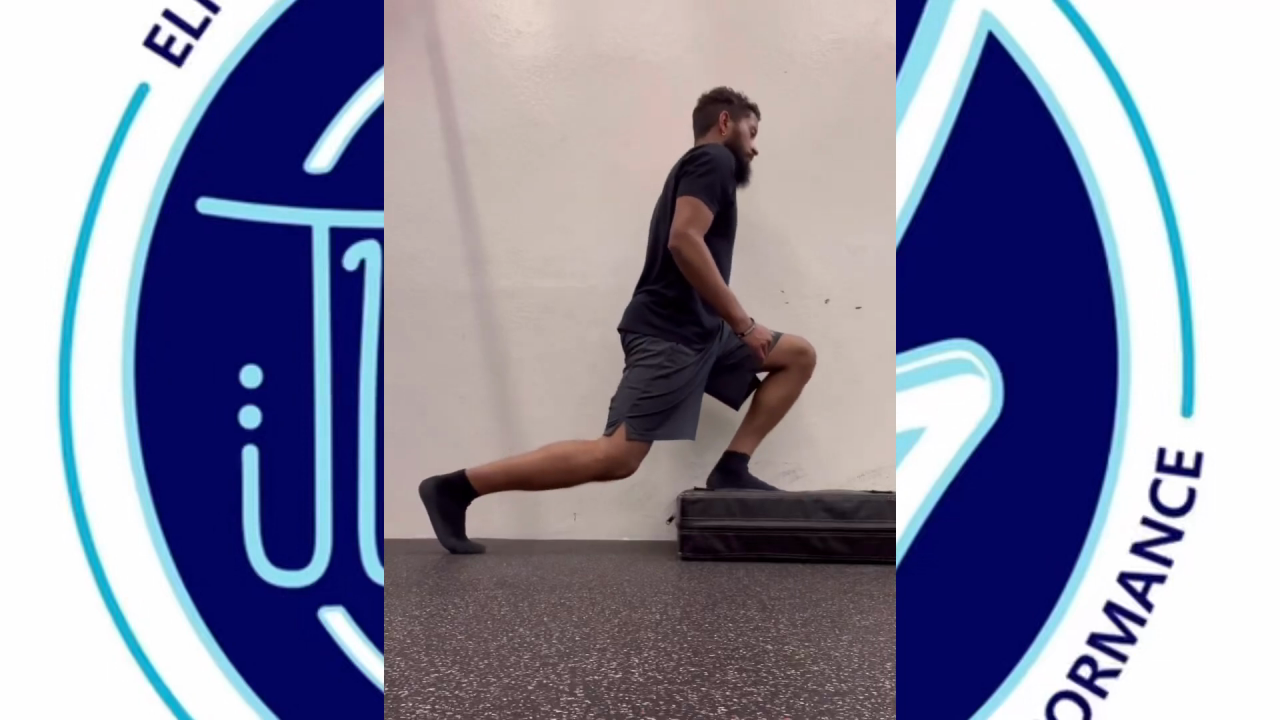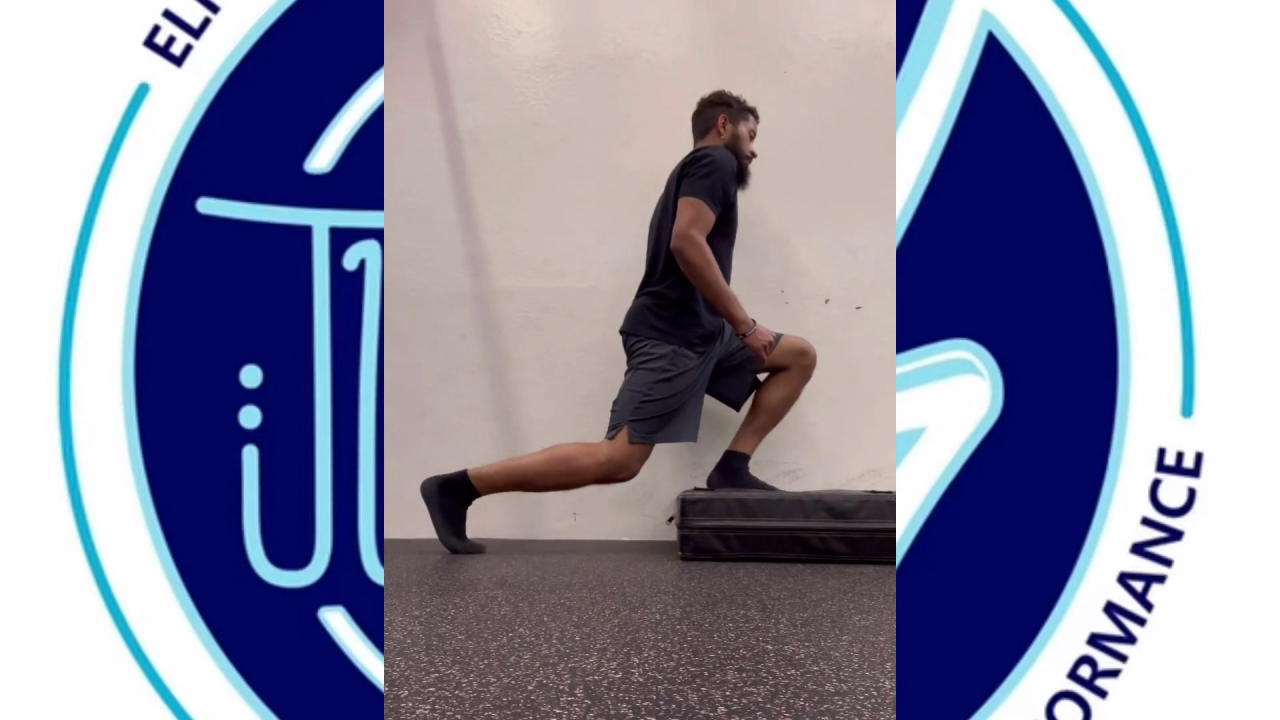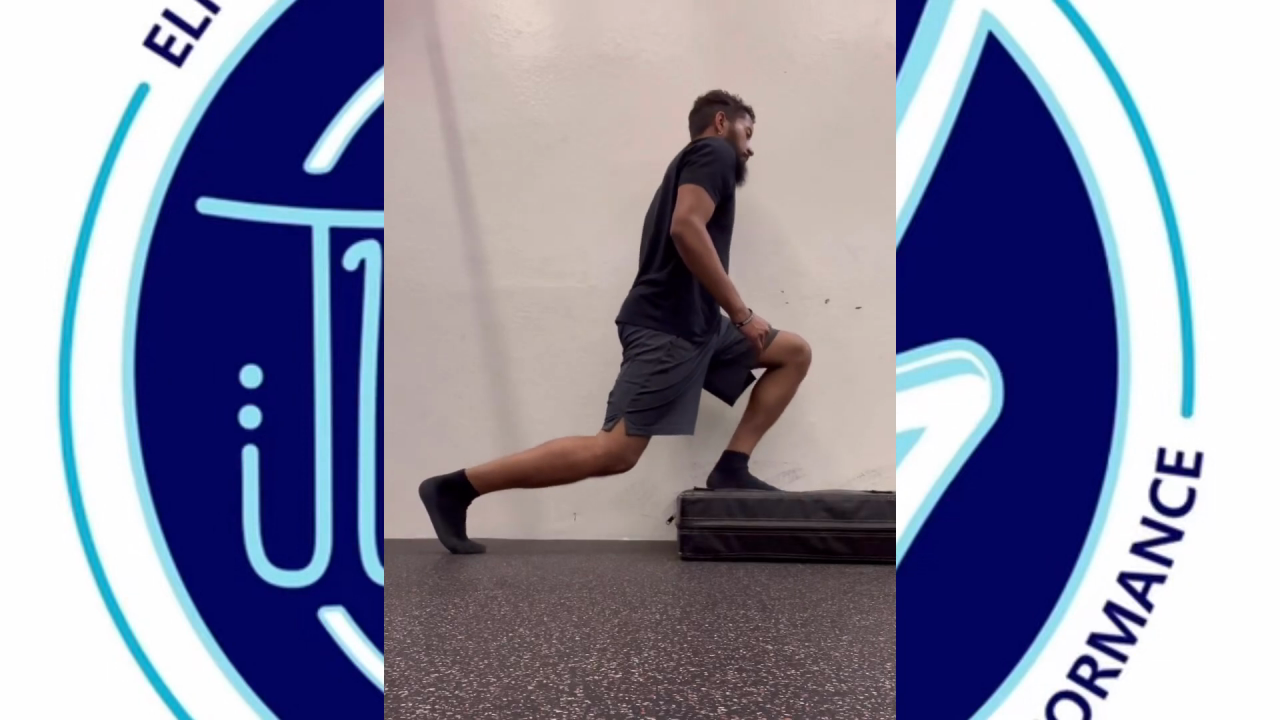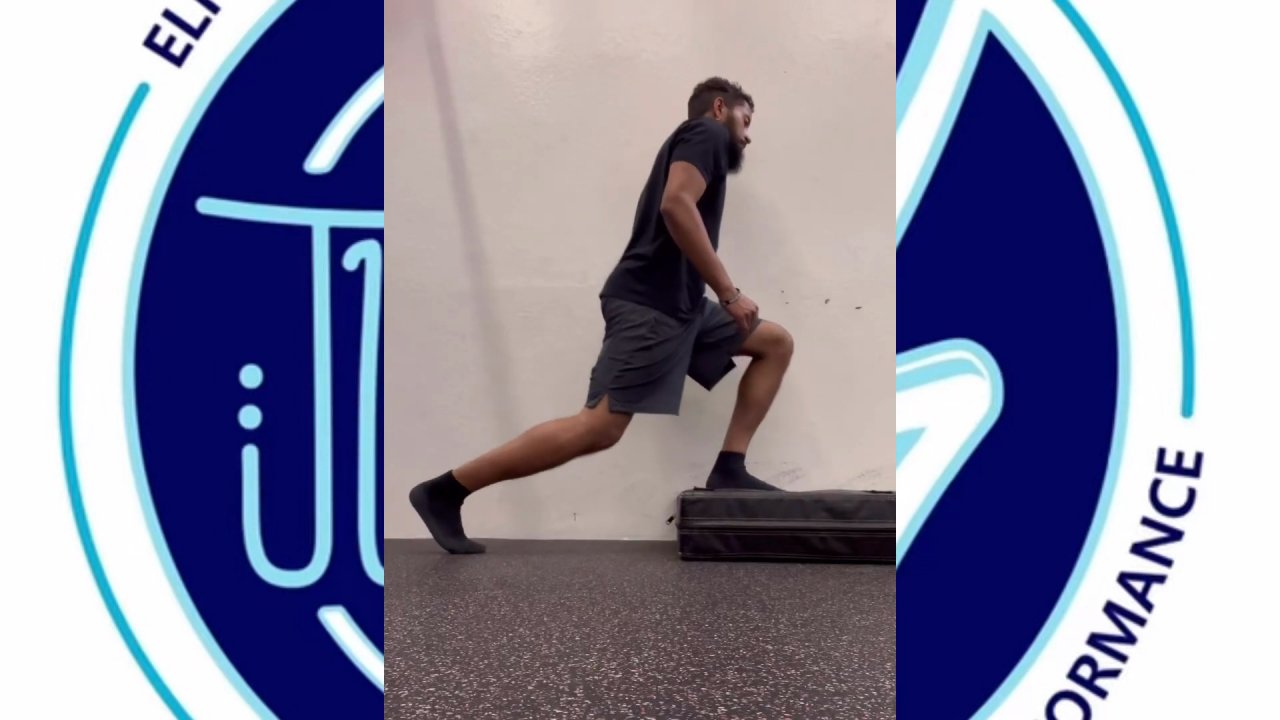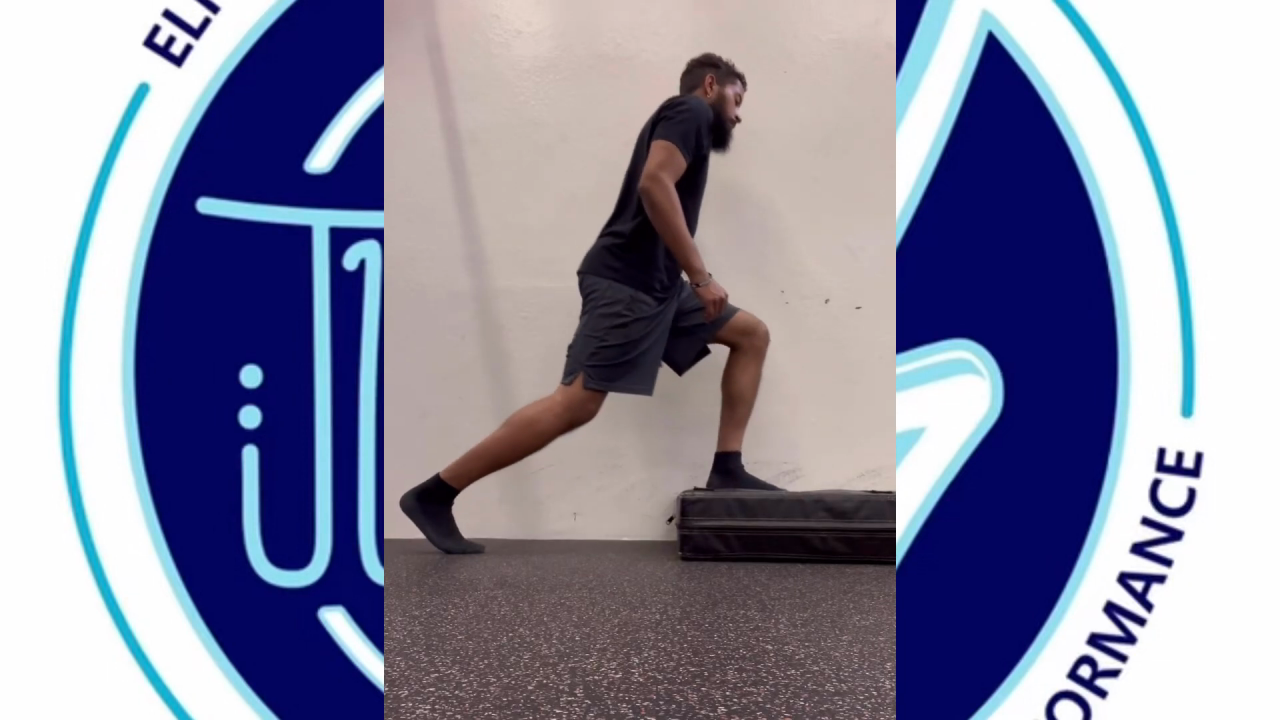
dt=0.2s
person 1, frame 1
left shoulder: (700, 168)
right shoulder: (713, 160)
right elbow: (684, 241)
right wrist: (743, 323)
left hip: (697, 330)
right hip: (670, 334)
left knee: (799, 355)
right knee: (616, 457)
left ankle: (732, 468)
right ankle: (455, 487)
person 1, frame 2
left shoulder: (697, 171)
right shoulder: (715, 162)
right elbow: (687, 242)
right wrist: (745, 324)
left hip: (698, 332)
right hip: (672, 336)
left knee: (800, 356)
right knee: (618, 460)
left ankle: (733, 468)
right ankle: (456, 487)
person 1, frame 3
left shoulder: (696, 165)
right shoulder: (713, 152)
right elbow: (687, 229)
right wrist: (742, 312)
left hip: (695, 324)
right hip: (668, 326)
left knee: (795, 352)
right knee: (614, 452)
left ankle: (732, 468)
right ankle: (454, 488)
person 1, frame 4
left shoulder: (694, 144)
right shoulder: (707, 132)
right elbow: (677, 206)
right wrist: (729, 291)
left hip: (681, 303)
right hip: (650, 302)
left knee: (777, 342)
right knee: (598, 428)
left ankle: (729, 469)
right ankle: (444, 491)
person 1, frame 5
left shoulder: (684, 123)
right shoulder: (690, 109)
right elbow: (655, 185)
right wrist: (702, 275)
left hip: (657, 283)
right hip: (628, 281)
left knee: (752, 333)
right knee: (576, 403)
left ankle: (726, 469)
right ankle: (434, 494)
